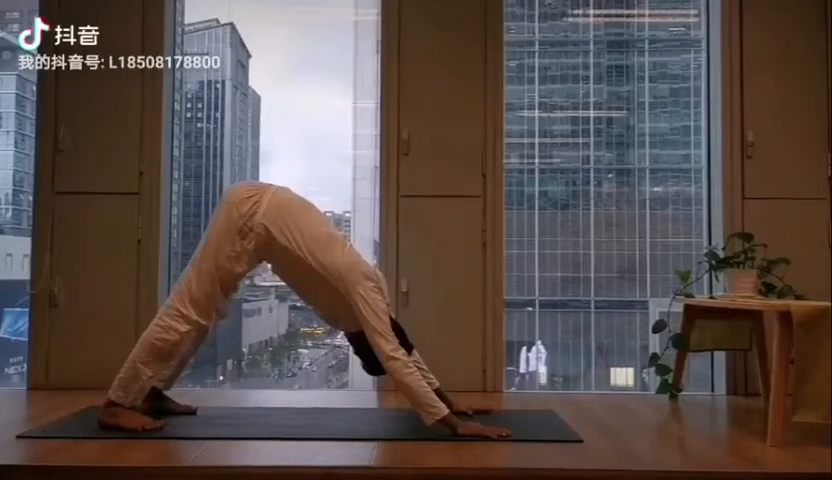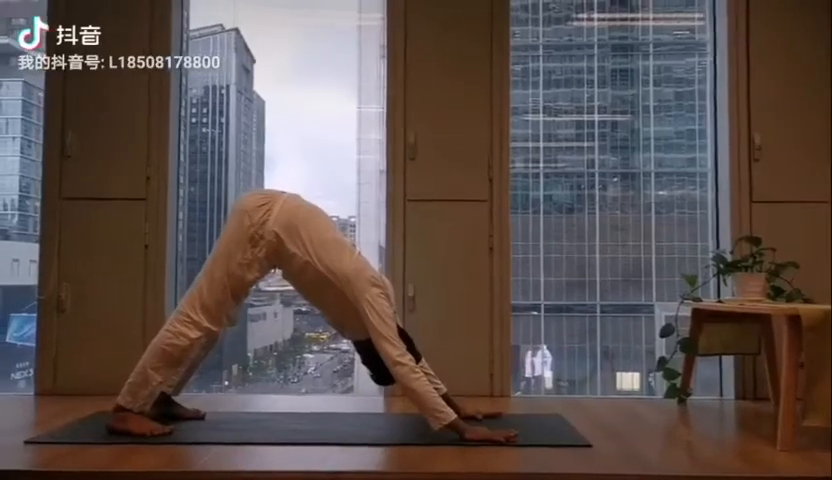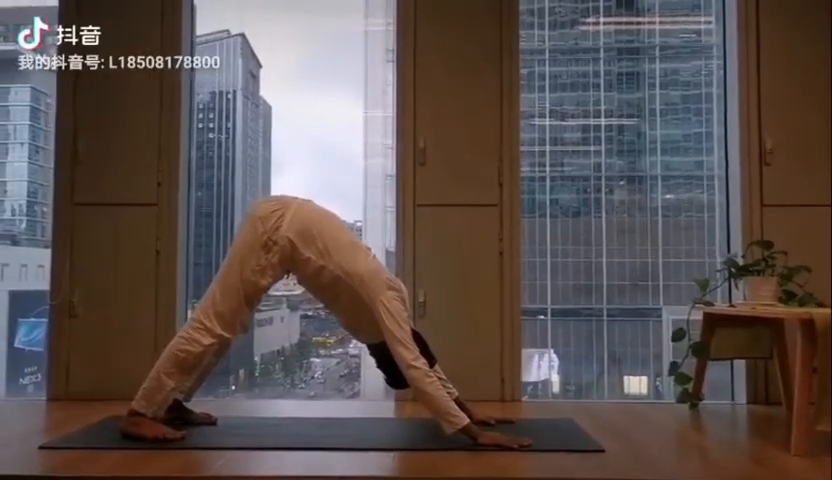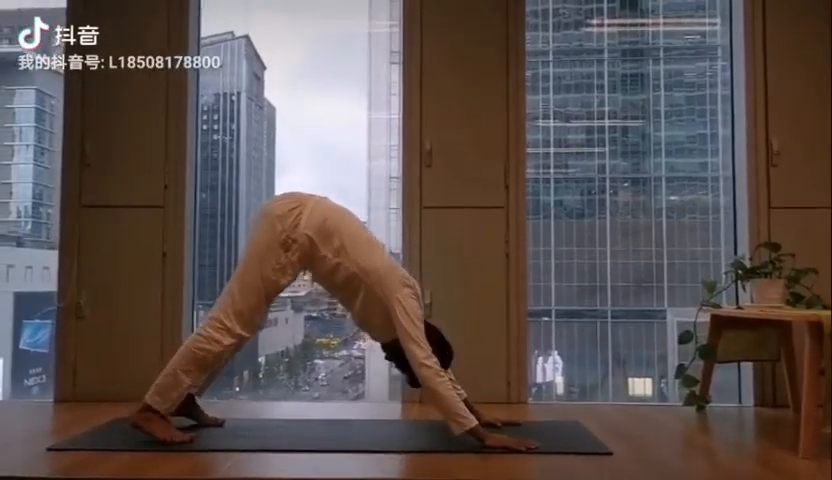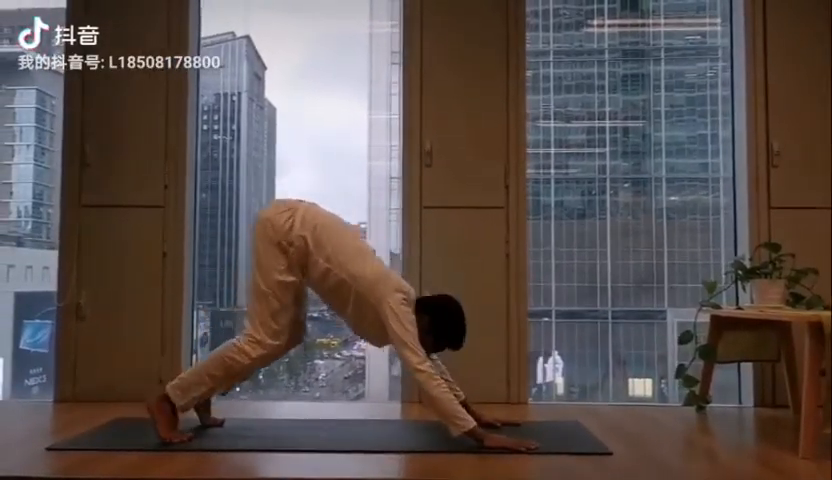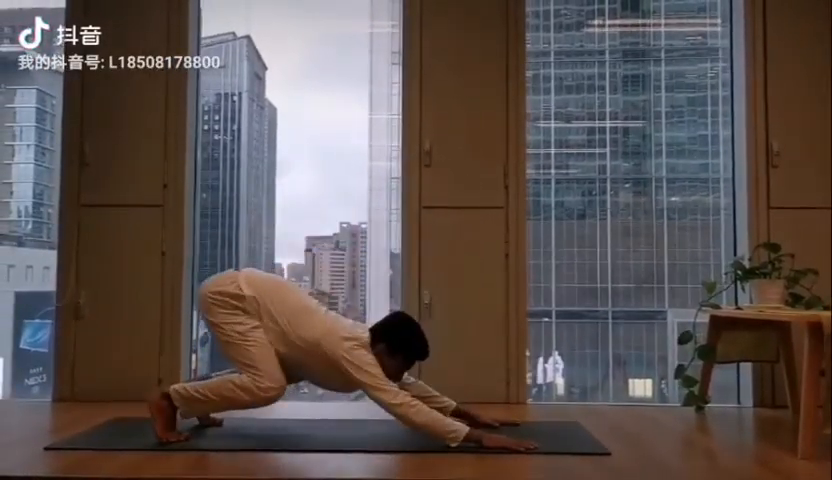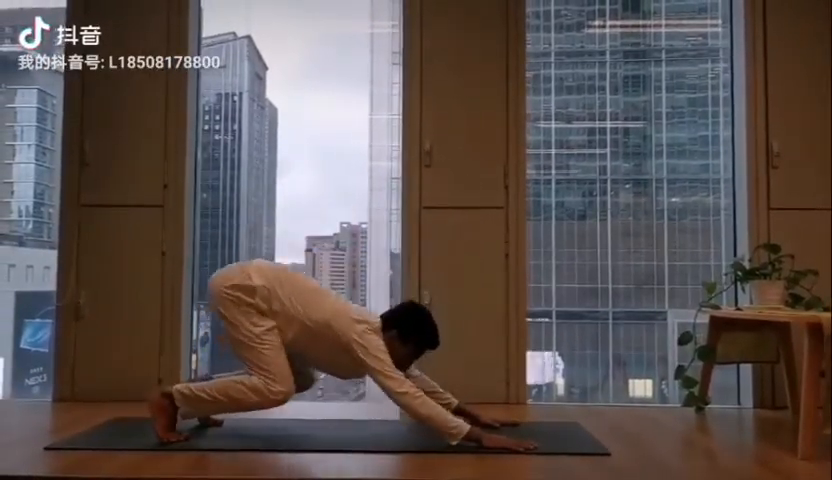
dt=0.7s
person 1, frame 1
left shoulder: (368, 291)
right shoulder: (362, 290)
left elbow: (405, 352)
right elbow: (396, 360)
left wrist: (450, 403)
right wrist: (453, 422)
left hip: (262, 215)
right hip: (251, 213)
left knee: (199, 313)
right knee: (189, 311)
left ankle: (151, 393)
right ankle: (117, 404)
person 1, frame 2
left shoulder: (375, 298)
right shoulder: (369, 296)
left elbow: (410, 359)
right elbow: (401, 364)
left wrist: (458, 408)
right wrist: (460, 427)
left hip: (274, 222)
right hip: (263, 221)
left knee: (208, 319)
right knee: (201, 317)
left ankle: (159, 398)
right ankle: (128, 409)
person 1, frame 3
left shoulder: (390, 300)
right shoulder: (384, 300)
left elbow: (424, 364)
right elbow: (415, 369)
left wrist: (467, 412)
right wrist: (473, 432)
left hip: (286, 228)
right hip: (276, 227)
left knee: (223, 325)
right knee: (214, 324)
left ankle: (171, 404)
right ankle: (141, 413)
person 1, frame 4
left shoulder: (401, 300)
right shoulder: (401, 299)
left elbow: (432, 364)
right elbow: (428, 369)
left wrist: (476, 414)
right wrist: (481, 434)
left hip: (300, 221)
right hip: (294, 222)
left knee: (237, 322)
right knee: (232, 323)
left ankle: (182, 398)
right ankle: (153, 409)
person 1, frame 5
left shoulder: (404, 304)
right shoulder: (397, 305)
left elbow: (429, 363)
right elbow: (422, 372)
left wrist: (470, 410)
right wrist: (479, 434)
left hip: (293, 228)
right hip: (285, 227)
left knee: (290, 336)
right knee: (267, 339)
left ankle: (198, 395)
right ankle: (170, 401)
person 1, frame 6
left shoulder: (362, 343)
right shoulder: (352, 352)
left elbow: (407, 386)
right elbow: (399, 402)
left wrist: (466, 414)
right wrist: (475, 436)
left hip: (248, 291)
right hip: (228, 294)
left knee: (287, 371)
right knee: (268, 386)
left ankle: (198, 401)
right ankle: (171, 400)
person 1, frame 7
left shoulder: (379, 331)
right shoulder: (364, 335)
left elbow: (414, 380)
right elbow: (404, 394)
left wrist: (468, 415)
right wrist: (474, 436)
left hip: (252, 285)
right hip: (238, 288)
left knee: (300, 380)
right knee: (276, 387)
left ankle: (199, 402)
right ankle: (170, 400)
